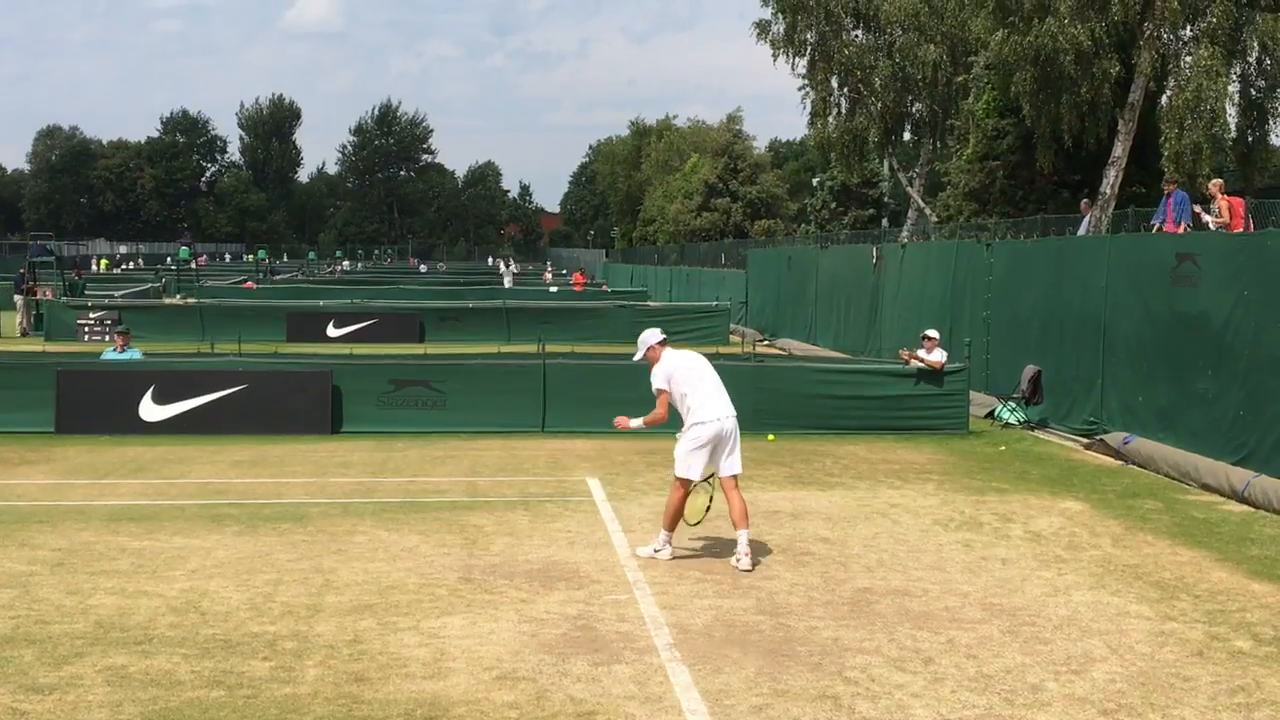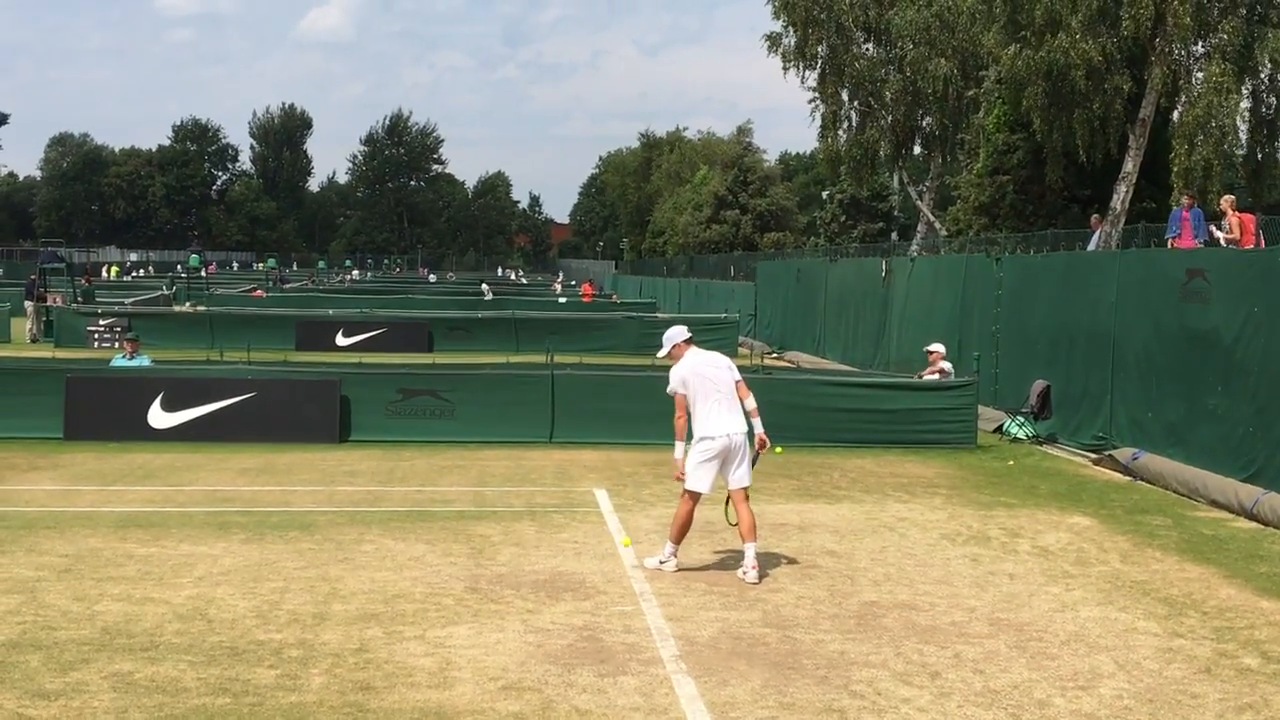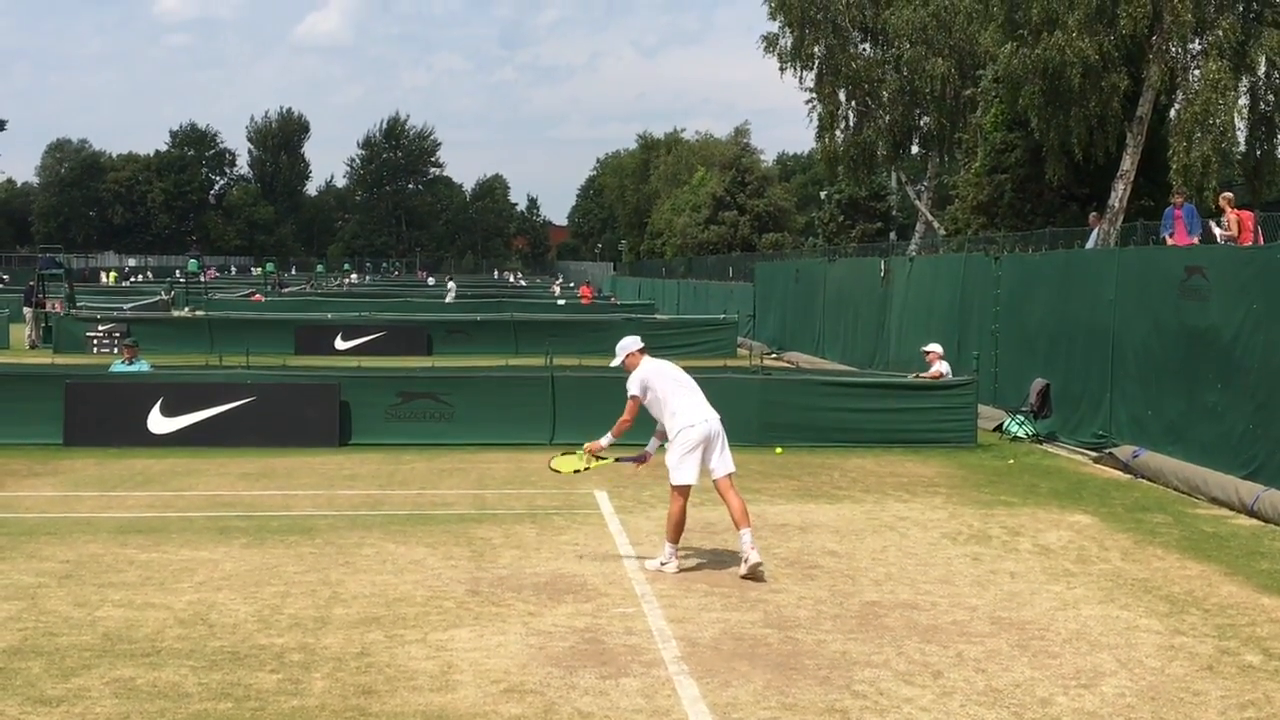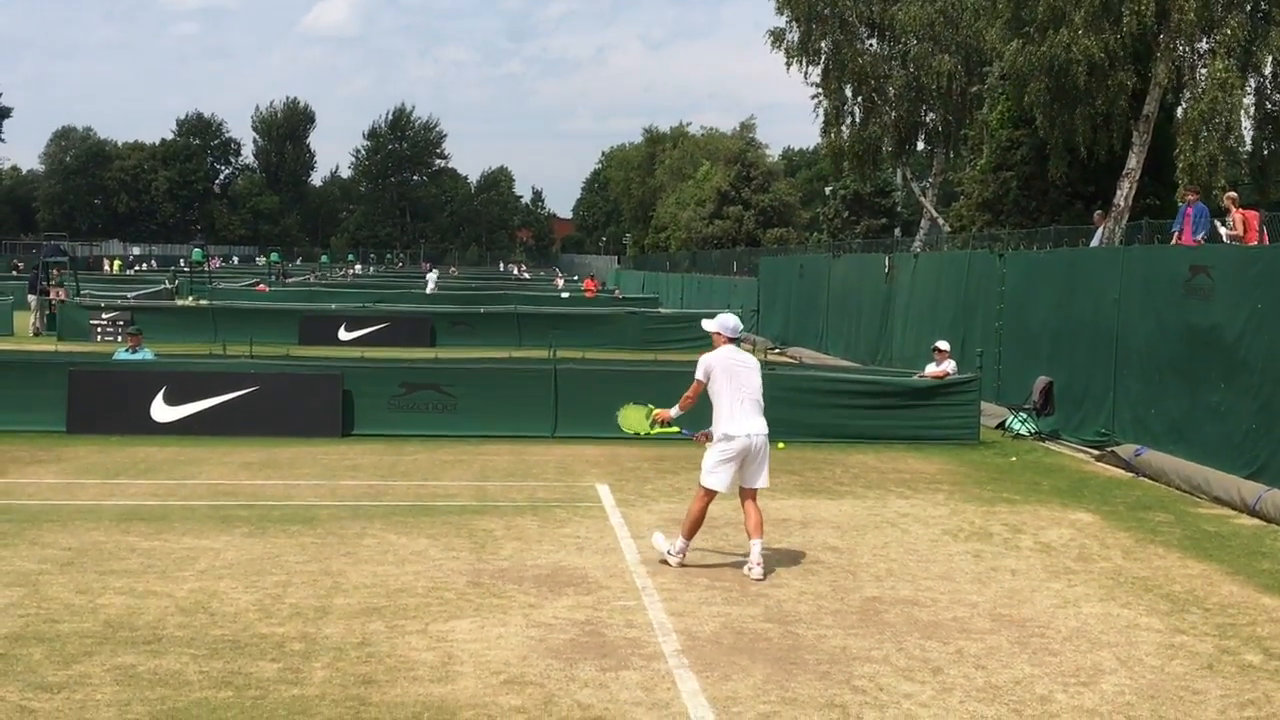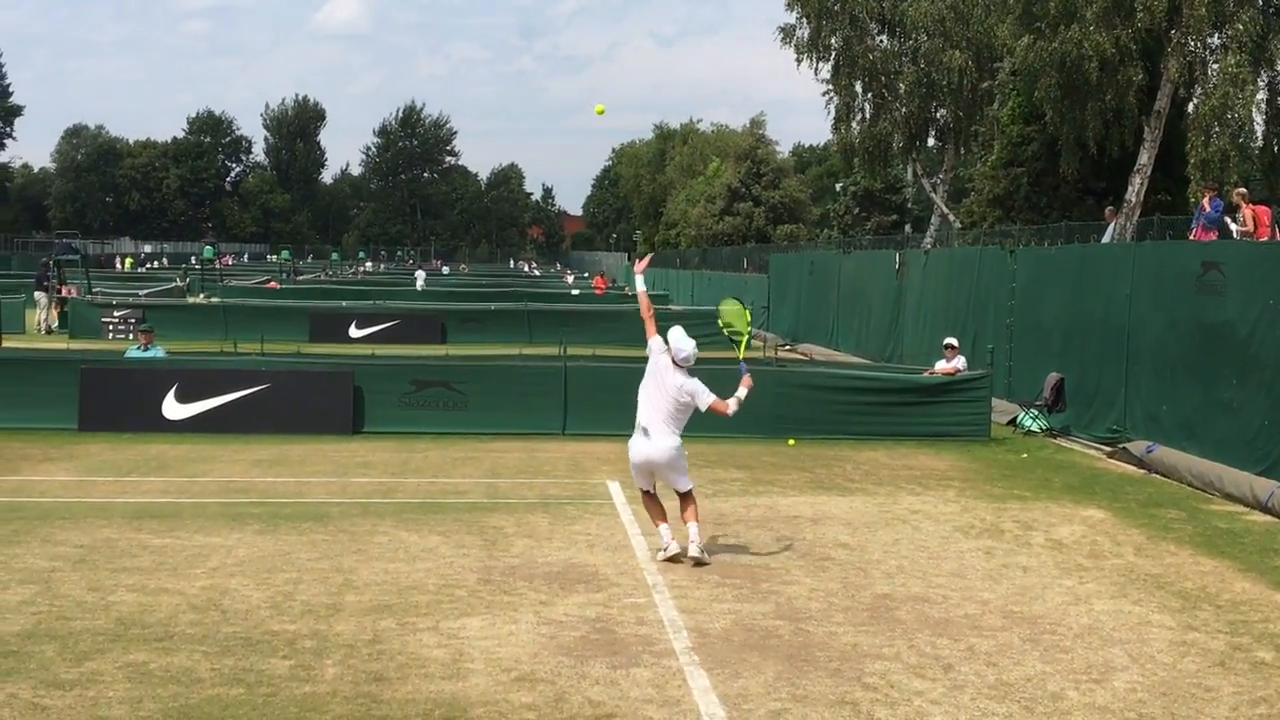
dt=1s
person 1, frame 1
left shoulder: (661, 368)
right shoulder: (694, 356)
left elbow: (661, 414)
left wrist: (632, 423)
left hip: (702, 425)
right hip: (728, 420)
left knee: (680, 486)
right knee: (731, 488)
left ankle: (662, 545)
right ankle: (743, 551)
person 1, frame 2
left shoulder: (680, 369)
right shoulder: (722, 359)
left elbow: (681, 417)
right elbow: (746, 396)
left wrist: (679, 457)
right wrist: (759, 430)
left hip: (709, 438)
right hip: (738, 435)
left knee: (688, 499)
right knee: (741, 500)
left ankle: (668, 557)
right ankle: (750, 564)
person 1, frame 3
left shoulder: (638, 375)
right shoulder: (665, 366)
left elbow: (627, 419)
left wrist: (603, 442)
right wrist: (650, 450)
left hip: (689, 430)
right hip: (712, 422)
left knee: (678, 496)
right knee: (728, 489)
left ankle: (669, 558)
right ankle: (749, 549)
person 1, frame 4
left shoulder: (710, 359)
right shoulder: (752, 362)
left elbow: (691, 398)
left wrist: (671, 413)
right wrist: (714, 431)
left hip: (731, 438)
right hip: (758, 435)
left knee: (704, 496)
right knee: (749, 499)
left ankle: (677, 551)
right ankle: (756, 560)
person 1, frame 5
left shoulder: (658, 359)
right shoulder: (692, 386)
left elbow: (647, 316)
right elbow: (726, 410)
left wrist: (639, 277)
right wrist: (743, 389)
left hip: (640, 447)
right hip: (668, 450)
left knee: (648, 493)
right knee: (686, 496)
left ankle: (668, 541)
right ankle: (694, 542)
